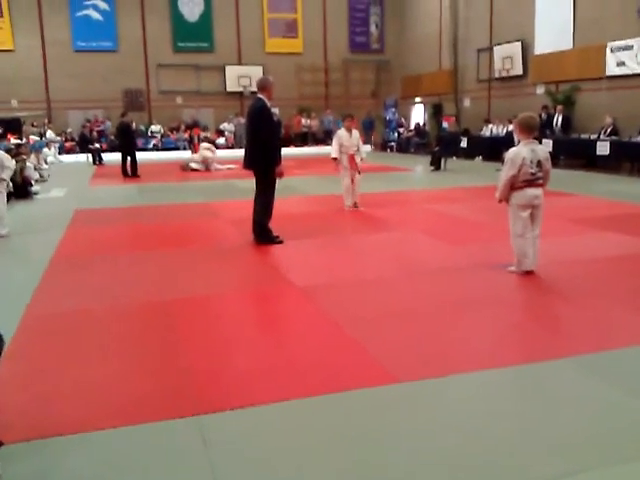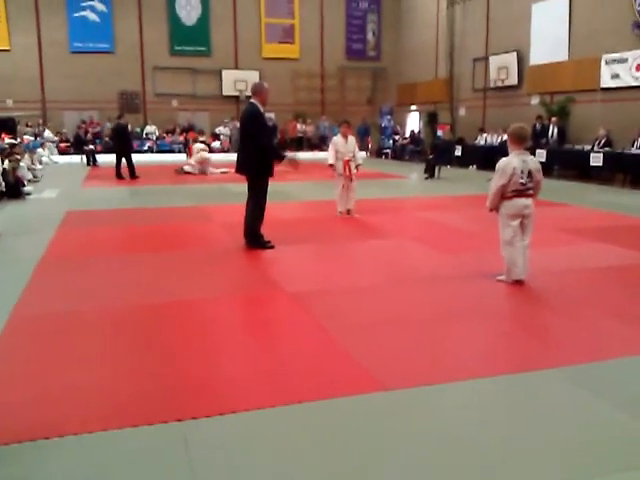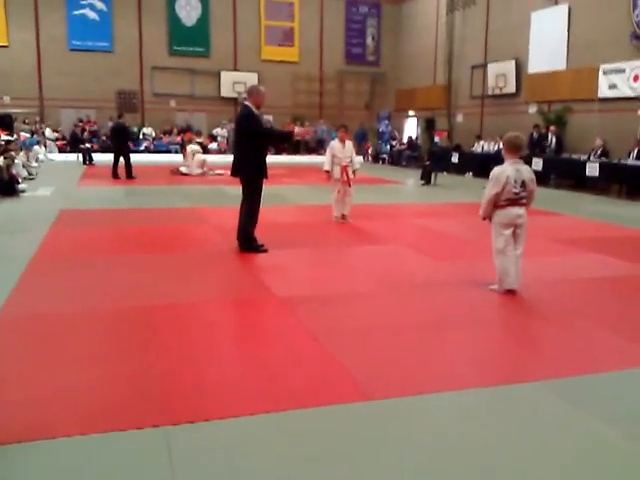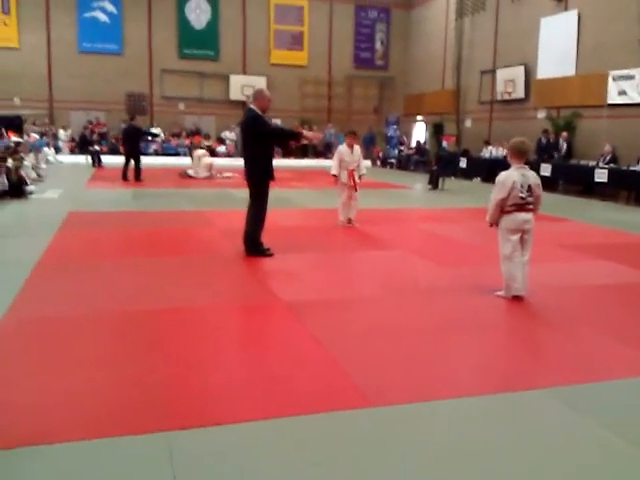
dt=0.2s
person 1, frame 1
left shoulder: (256, 105)
right shoulder: (263, 108)
right elbow: (268, 138)
right wrist: (277, 163)
left hip: (258, 158)
right hip: (265, 161)
left knee: (262, 195)
right knee: (265, 196)
left ankle: (260, 231)
right ankle: (262, 233)
person 1, frame 2
left shoulder: (250, 110)
right shoulder: (254, 113)
right elbow: (264, 141)
left wrist: (279, 155)
right wrist: (284, 158)
left hip: (253, 163)
right hip: (257, 165)
left knee: (255, 199)
right knee: (257, 200)
left ankle: (251, 236)
right ankle: (253, 238)
person 1, frame 3
left shoulder: (247, 113)
right shoulder: (248, 115)
left elbow: (262, 134)
right elbow: (266, 132)
left wrist: (289, 134)
right wrist: (292, 134)
left hip: (249, 165)
right hip: (251, 166)
left knee: (249, 202)
right knee: (251, 203)
left ankle: (245, 239)
right ankle: (246, 242)
person 1, frame 4
left shoulder: (253, 116)
right shoulder: (254, 117)
left elbow: (272, 134)
right elbow: (274, 131)
left wrist: (298, 136)
right wrist: (302, 134)
left hip: (257, 168)
right hip: (258, 169)
left knee: (256, 205)
right knee: (258, 206)
left ankle: (251, 243)
right ankle: (252, 245)
person 2, frame 1
left shoulder: (515, 152)
right shoulder: (543, 151)
left elbow: (507, 177)
right elbow: (546, 174)
left wrist: (501, 195)
left hip: (519, 196)
right hip: (537, 194)
left knee: (520, 232)
right knee: (534, 231)
left ankle: (523, 265)
right ankle: (530, 264)
person 2, frame 2
left shoulder: (505, 162)
right shoulder: (534, 162)
left elbow: (497, 187)
right elbow: (537, 185)
left wrist: (491, 204)
left hip: (509, 205)
right hip: (527, 204)
left knee: (510, 240)
right knee: (523, 240)
left ankle: (513, 274)
right ankle: (520, 273)
person 2, frame 3
left shoulder: (500, 171)
right shoulder: (528, 171)
left elbow: (490, 195)
right elbow: (531, 195)
left wrist: (484, 212)
left hip: (502, 214)
right hip: (520, 214)
left knee: (503, 250)
right knee: (516, 249)
left ankle: (505, 284)
right ankle: (513, 283)
person 2, frame 4
left shoulder: (505, 176)
right shoulder: (534, 176)
left elbow: (496, 201)
right elbow: (537, 201)
left wrist: (491, 219)
left hip: (509, 219)
right hip: (527, 219)
left knee: (510, 256)
right knee: (524, 256)
left ankle: (512, 290)
right ankle: (520, 289)
